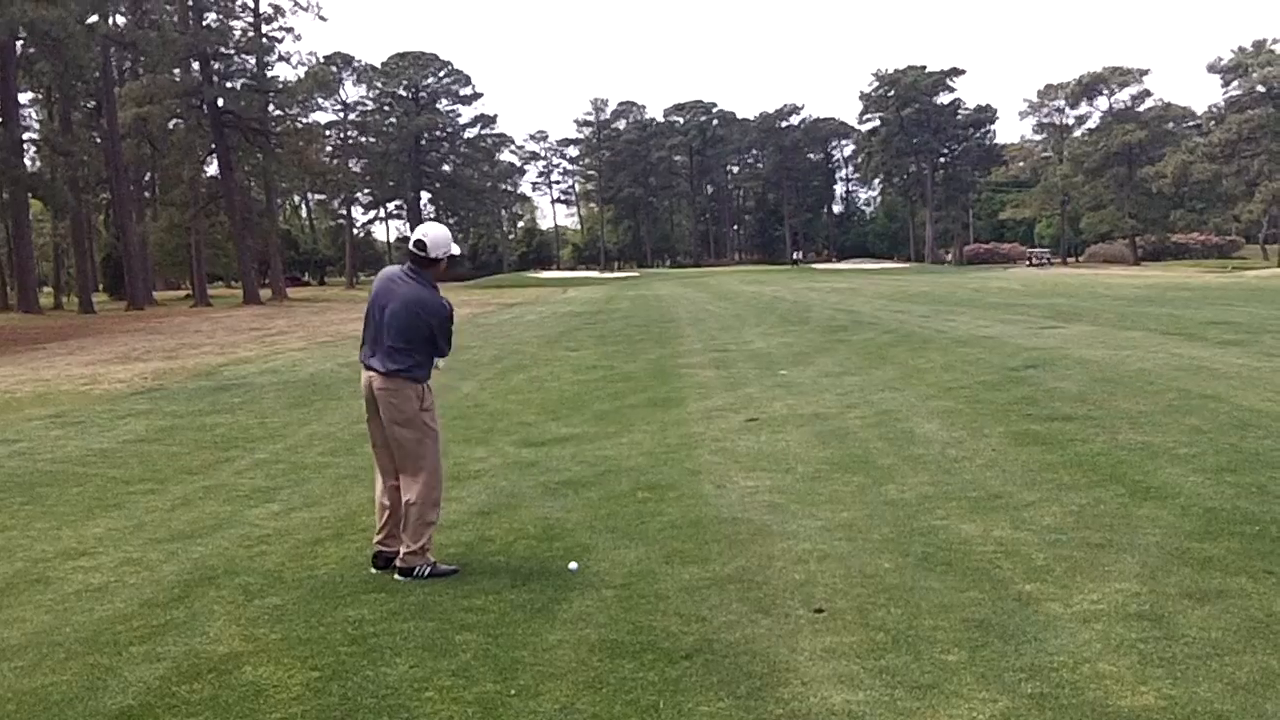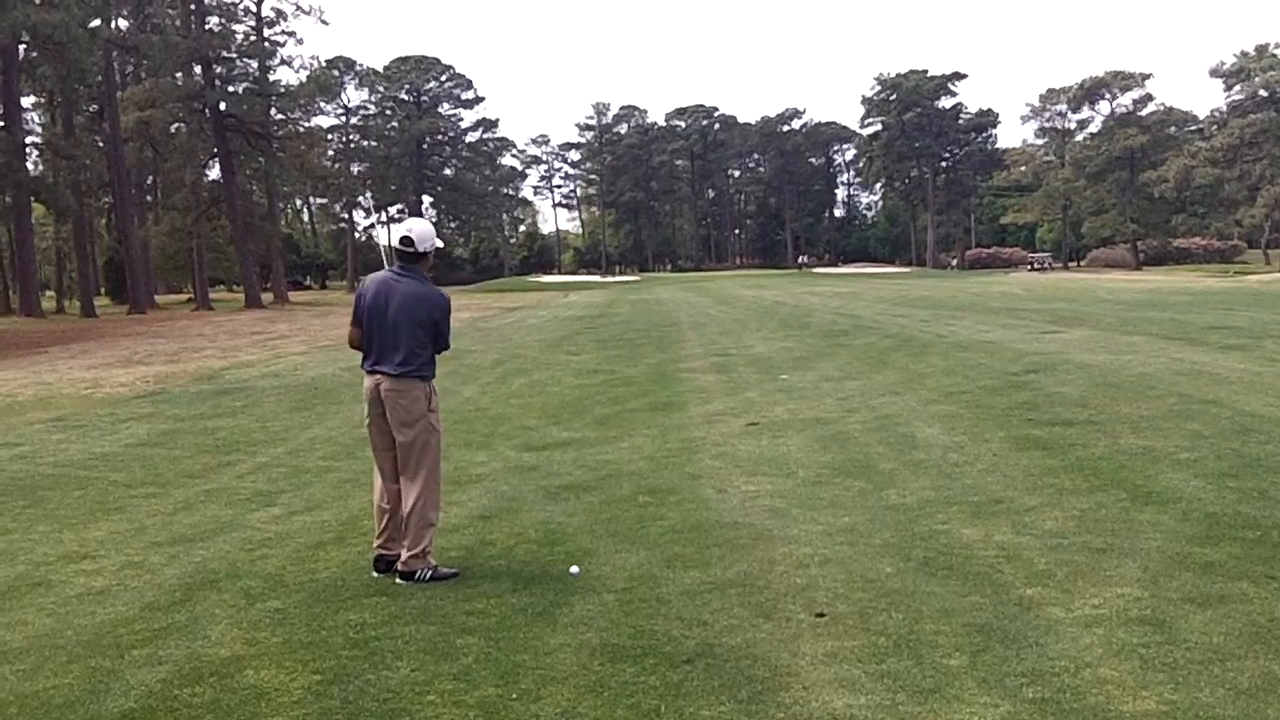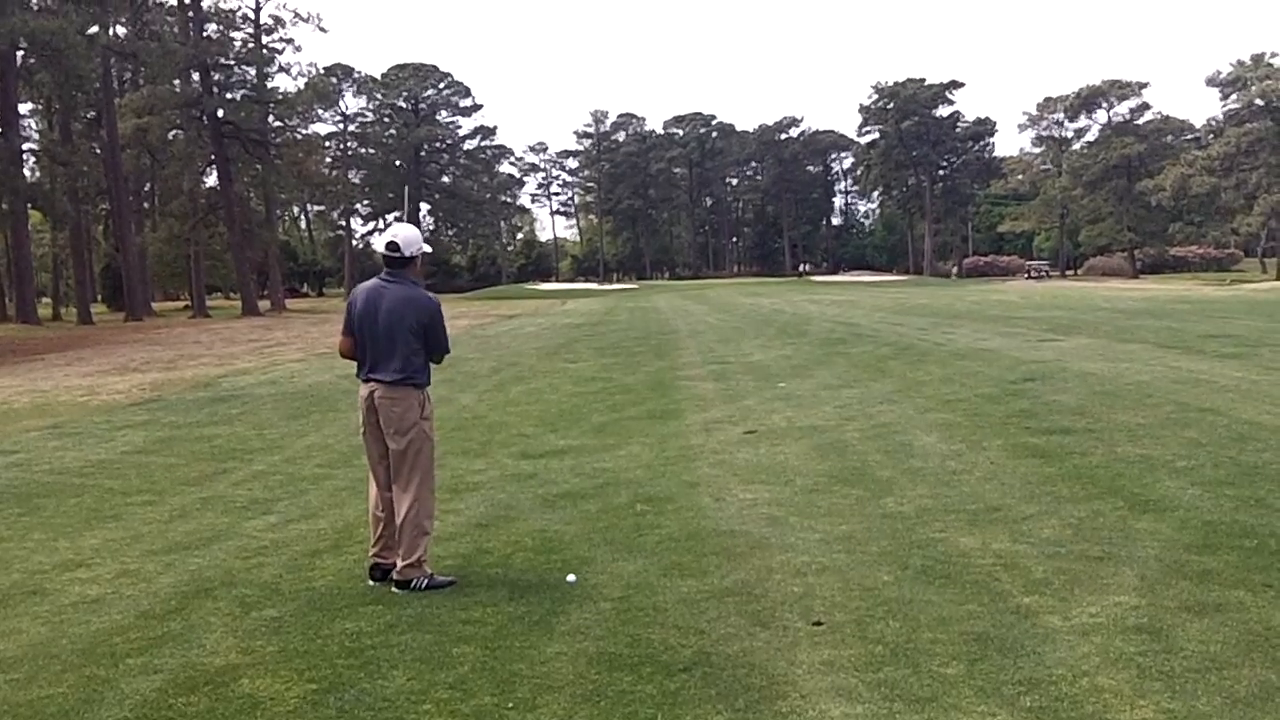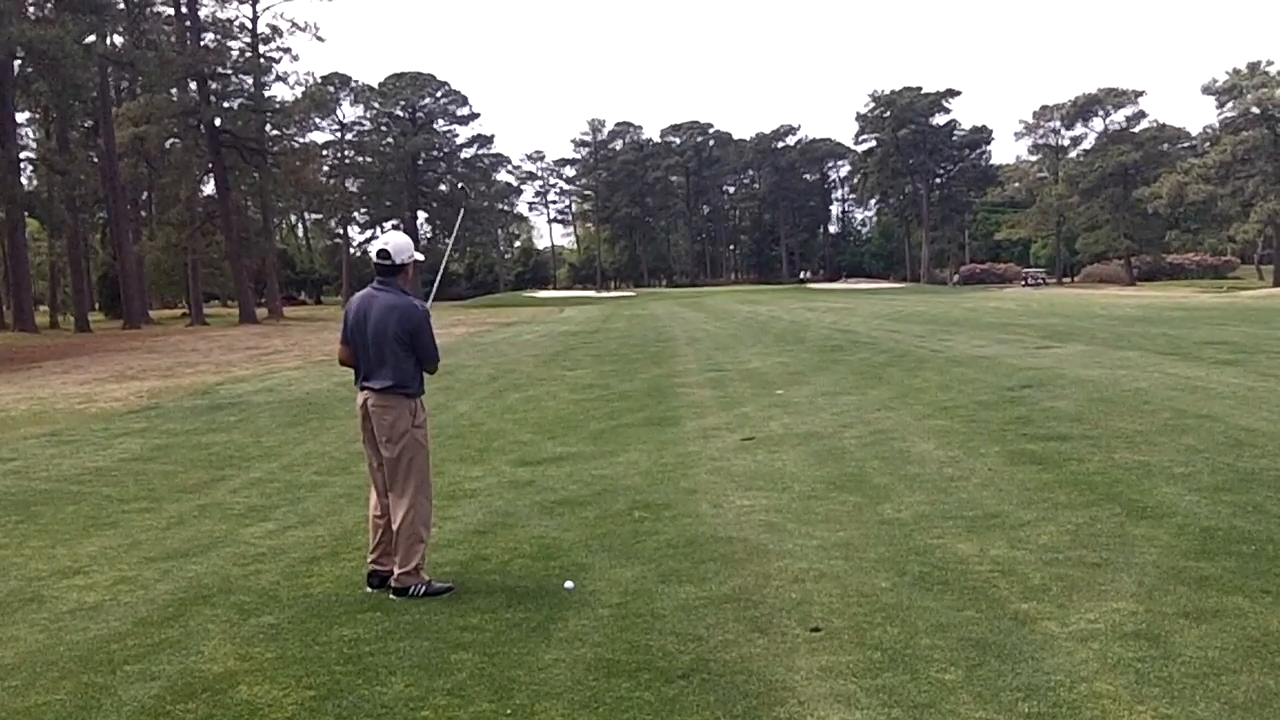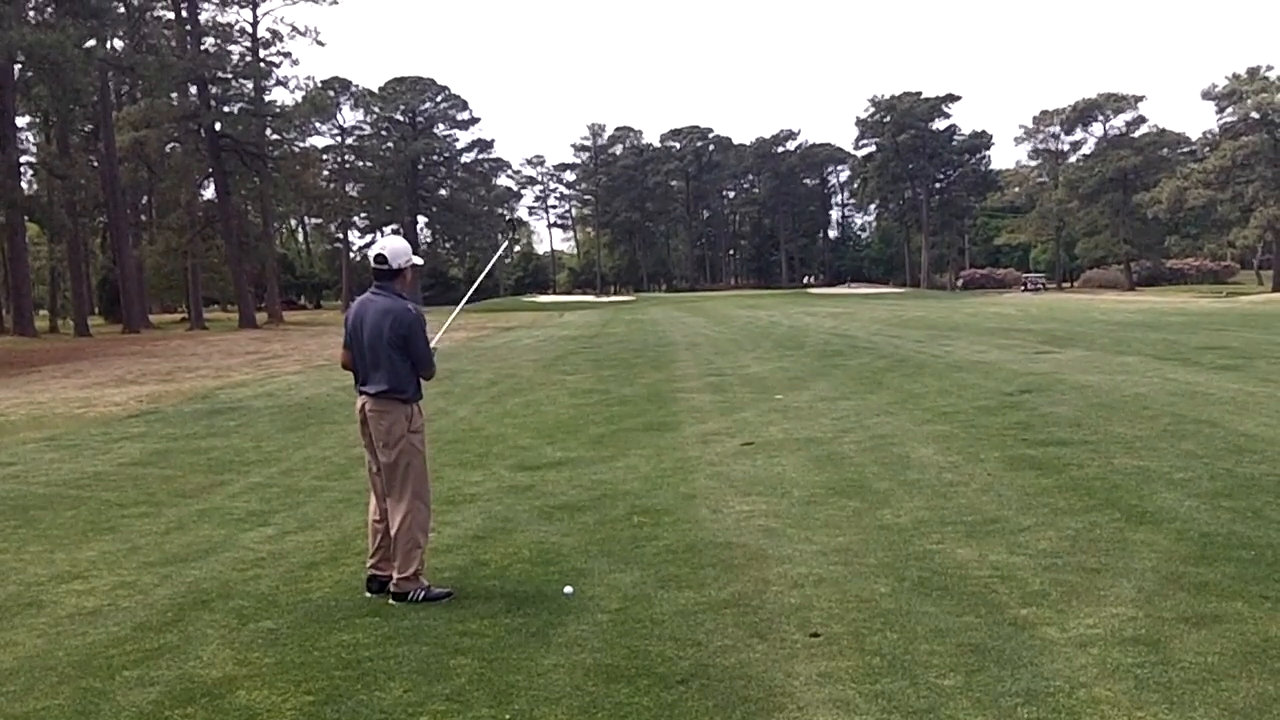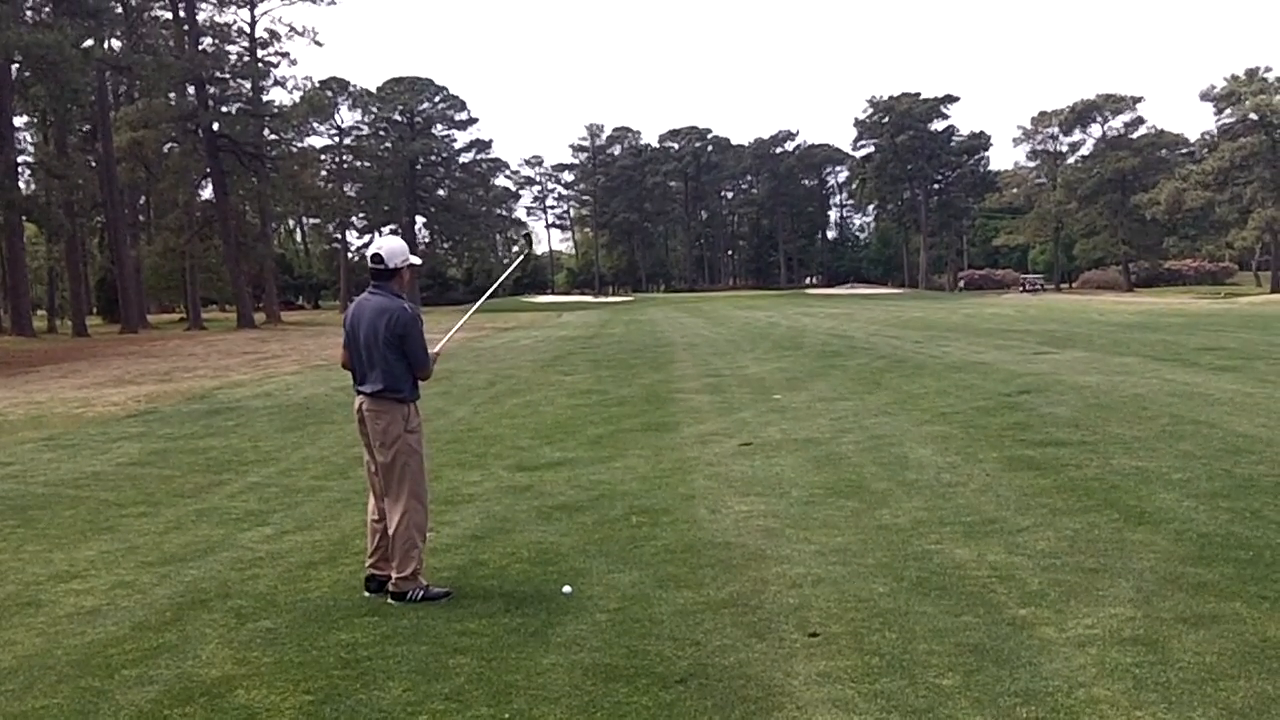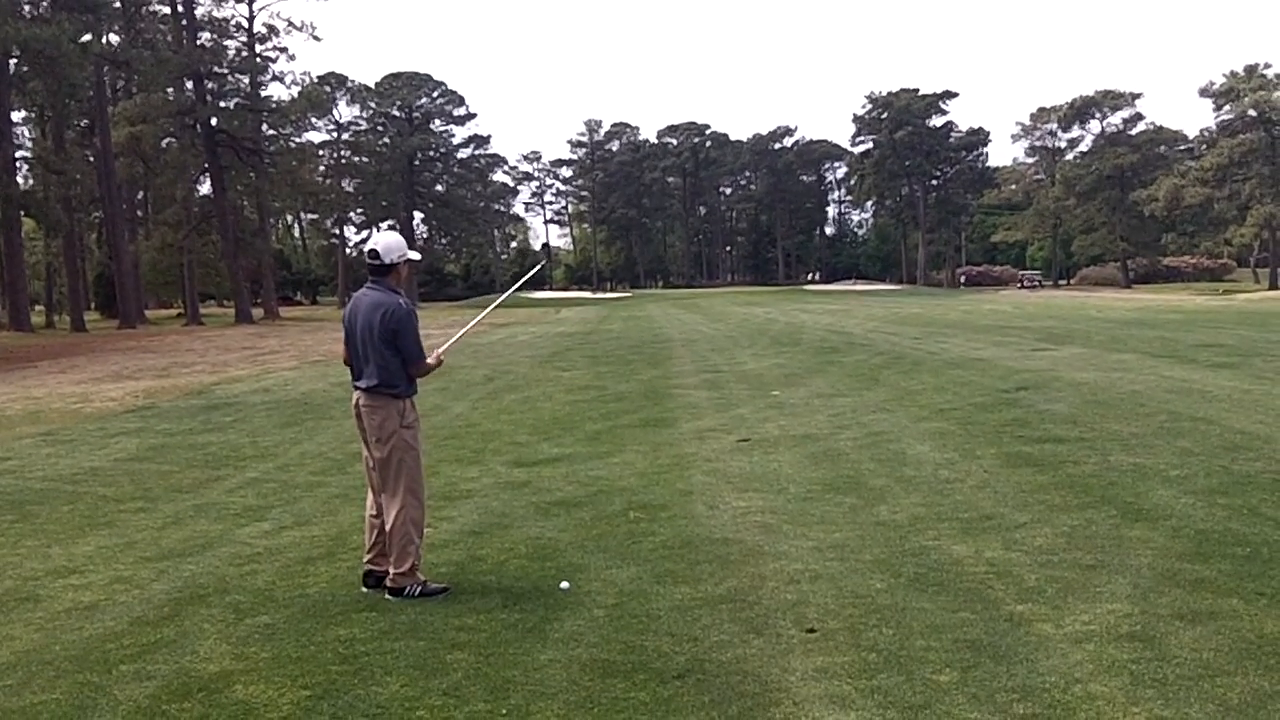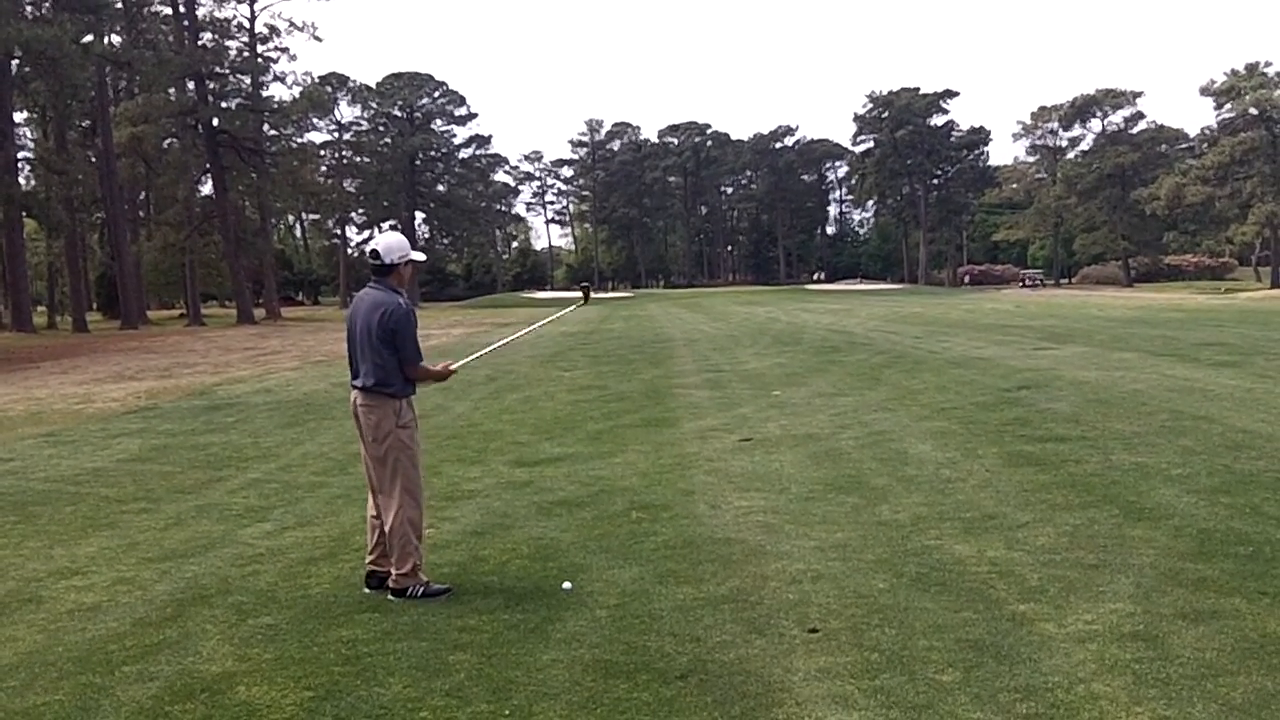
dt=0.3s
person 1, frame 1
left shoulder: (384, 278)
right shoulder: (436, 305)
right elbow: (441, 352)
left hip: (372, 379)
right hip: (404, 389)
left knee: (389, 471)
right knee: (421, 474)
left ankle: (385, 549)
right ankle: (413, 559)
person 1, frame 2
left shoulder: (370, 285)
right shoulder: (436, 299)
left elbow: (354, 339)
right elbow: (440, 346)
left hip: (375, 383)
right hip: (411, 390)
left knee: (387, 474)
right knee: (419, 477)
left ankle: (387, 552)
right ankle: (414, 562)
person 1, frame 3
left shoulder: (360, 294)
right shoulder: (424, 302)
left elbow: (346, 349)
right elbow: (438, 356)
left hip: (370, 392)
right hip: (405, 397)
left knee: (382, 481)
right knee: (413, 484)
left ankle: (382, 561)
right ankle: (410, 570)
person 1, frame 4
left shoulder: (356, 303)
right shoulder: (412, 310)
left elbow: (345, 357)
right elbow: (431, 366)
left hip: (368, 400)
right hip: (399, 405)
left knee: (383, 489)
right knee: (410, 492)
left ankle: (380, 568)
right ankle: (407, 577)
person 1, frame 5
left shoulder: (357, 307)
right shoulder: (407, 313)
left elbow: (347, 361)
right elbow: (427, 372)
right wrist: (424, 357)
left hip: (367, 404)
right hip: (397, 411)
left knee: (383, 494)
right knee: (409, 497)
left ankle: (380, 573)
right ankle: (406, 582)
person 1, frame 6
left shoulder: (356, 308)
right shoulder: (403, 312)
left elbow: (347, 360)
right elbow: (423, 372)
right wrist: (430, 359)
left hip: (366, 404)
right hip: (394, 411)
left knee: (381, 494)
right knee: (406, 497)
left ankle: (378, 573)
right ankle: (405, 582)
person 1, frame 7
left shoulder: (355, 303)
right shoulder: (399, 308)
left elbow: (349, 358)
right elbow: (415, 368)
right wrist: (433, 362)
left hip: (363, 400)
right hip: (391, 407)
left knee: (380, 489)
right knee: (404, 493)
left ankle: (376, 567)
right ankle: (403, 577)
person 1, frame 8
left shoulder: (359, 302)
right shoulder: (398, 308)
right elbow: (412, 370)
left wrist: (406, 371)
right wrist: (439, 374)
left hip: (363, 399)
right hip: (389, 406)
left knee: (381, 490)
right knee: (403, 493)
left ankle: (379, 568)
right ankle: (405, 578)
